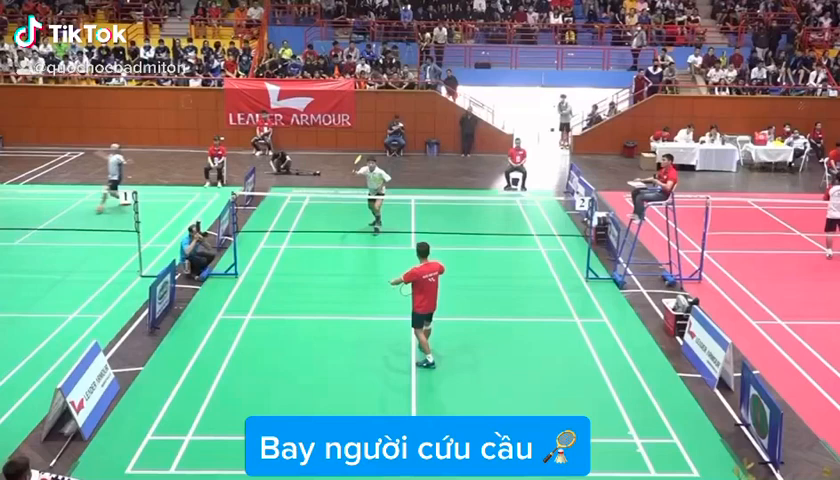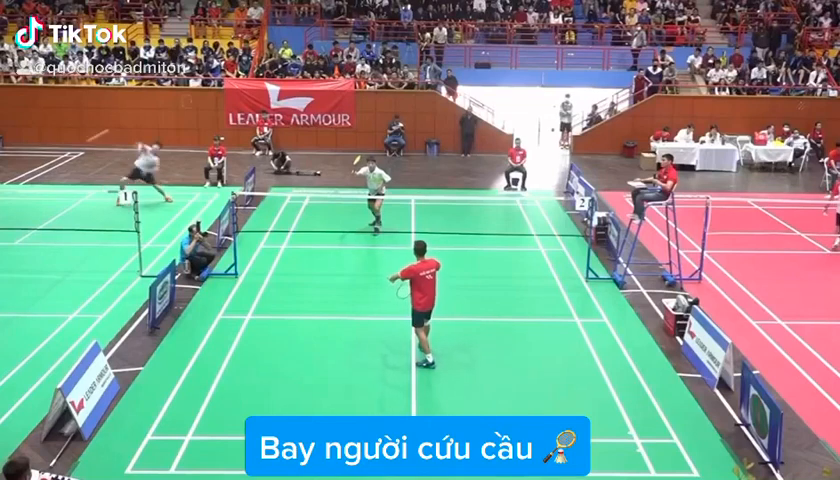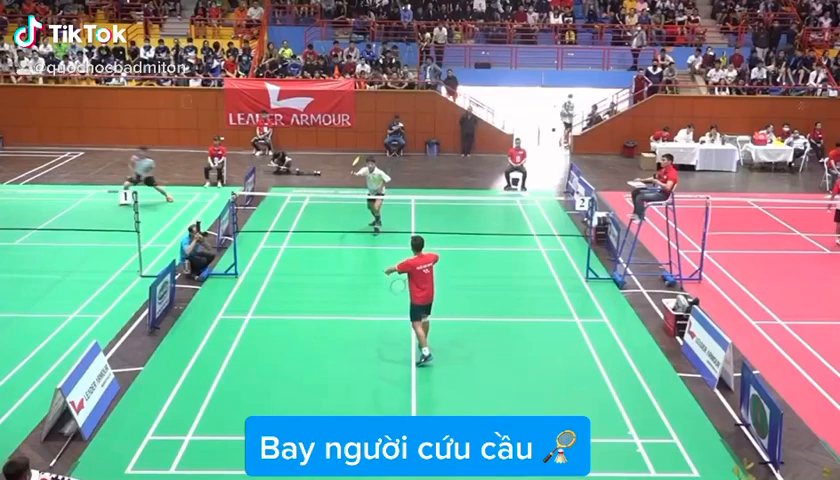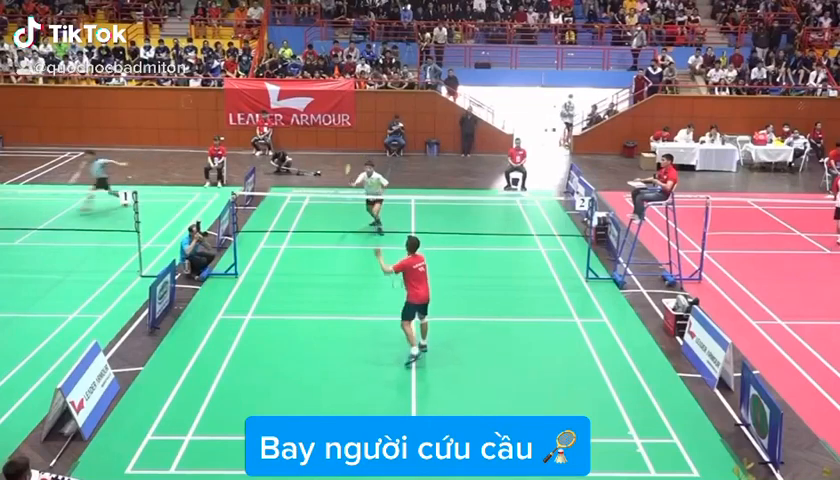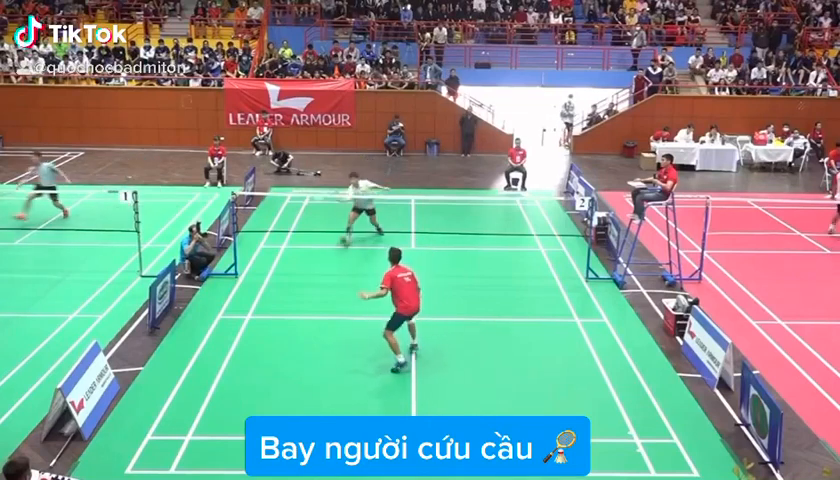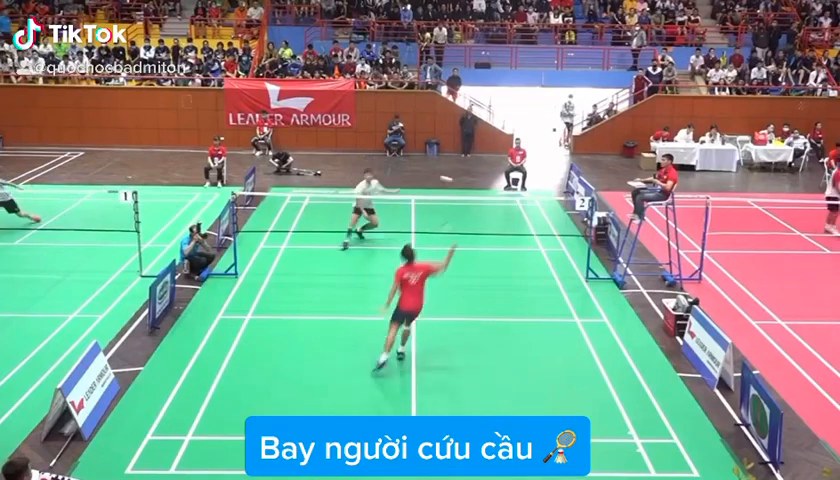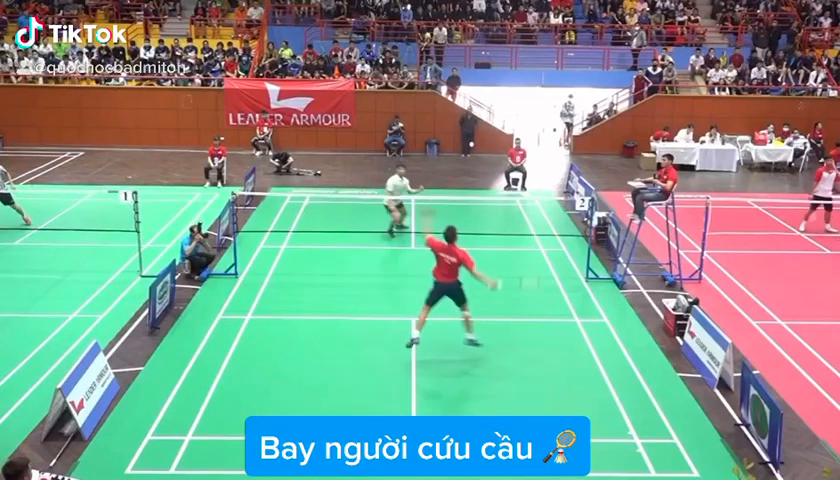
dt=0.4s
person 1, frame 1
left shoulder: (416, 271)
right shoulder: (437, 265)
left elbow: (399, 281)
right elbow: (442, 271)
left wrist: (392, 282)
left hip: (419, 307)
right hip: (432, 305)
left knee: (418, 332)
right knee: (428, 325)
left ankle: (430, 360)
right ankle: (424, 345)
person 1, frame 2
left shoulder: (413, 269)
right shoulder: (433, 262)
left elbow: (395, 277)
left wrist: (391, 278)
left hip: (419, 305)
right hip: (430, 302)
left knee: (419, 330)
right knee: (426, 323)
left ankle: (430, 360)
right ankle: (423, 344)
person 1, frame 3
left shoulder: (410, 263)
right shoulder: (430, 257)
left elbow: (393, 269)
right elbow: (437, 257)
left wrist: (387, 271)
left hip: (417, 300)
right hip: (429, 297)
left knee: (416, 325)
right knee: (425, 318)
left ankle: (426, 353)
right ankle: (423, 343)
person 1, frame 4
left shoulder: (405, 263)
right shoulder: (421, 258)
left elbow: (387, 270)
left wrist: (379, 257)
left hip: (414, 298)
right hip: (425, 296)
left knee: (405, 325)
right knee: (423, 318)
left ankle: (415, 351)
right ankle: (423, 343)
person 1, frame 5
left shoulder: (390, 274)
right shoulder: (409, 270)
left elbow: (384, 292)
right elbow: (418, 288)
left wrist: (368, 296)
left hip: (404, 309)
right hip: (416, 307)
left knee: (387, 334)
right knee: (410, 319)
left ankle: (401, 360)
right ankle: (414, 343)
person 1, frame 6
left shoulder: (400, 271)
right shoulder: (423, 267)
left elbow: (393, 291)
right elbow: (442, 268)
left wrist: (387, 305)
right wrist: (450, 254)
left hip: (404, 307)
right hip: (417, 308)
left knee: (393, 330)
right knee: (407, 324)
left ankle: (383, 358)
right ankle: (401, 350)
person 1, frame 7
left shoulder: (437, 246)
right shoulder: (462, 254)
left elbow: (427, 238)
right elbow: (473, 272)
left wrist: (427, 220)
right wrist: (488, 281)
left hip: (439, 284)
right hip: (453, 285)
left knee: (426, 309)
right knee: (464, 309)
left ankle: (415, 336)
right ankle: (470, 337)
